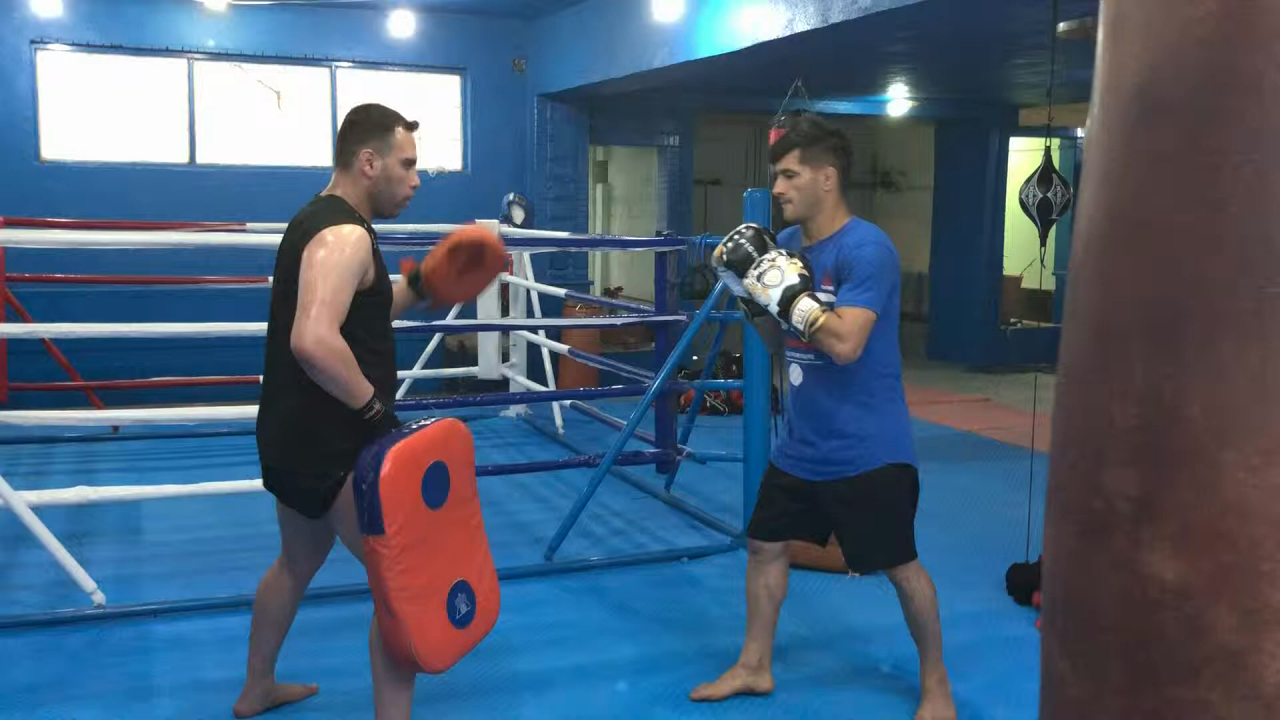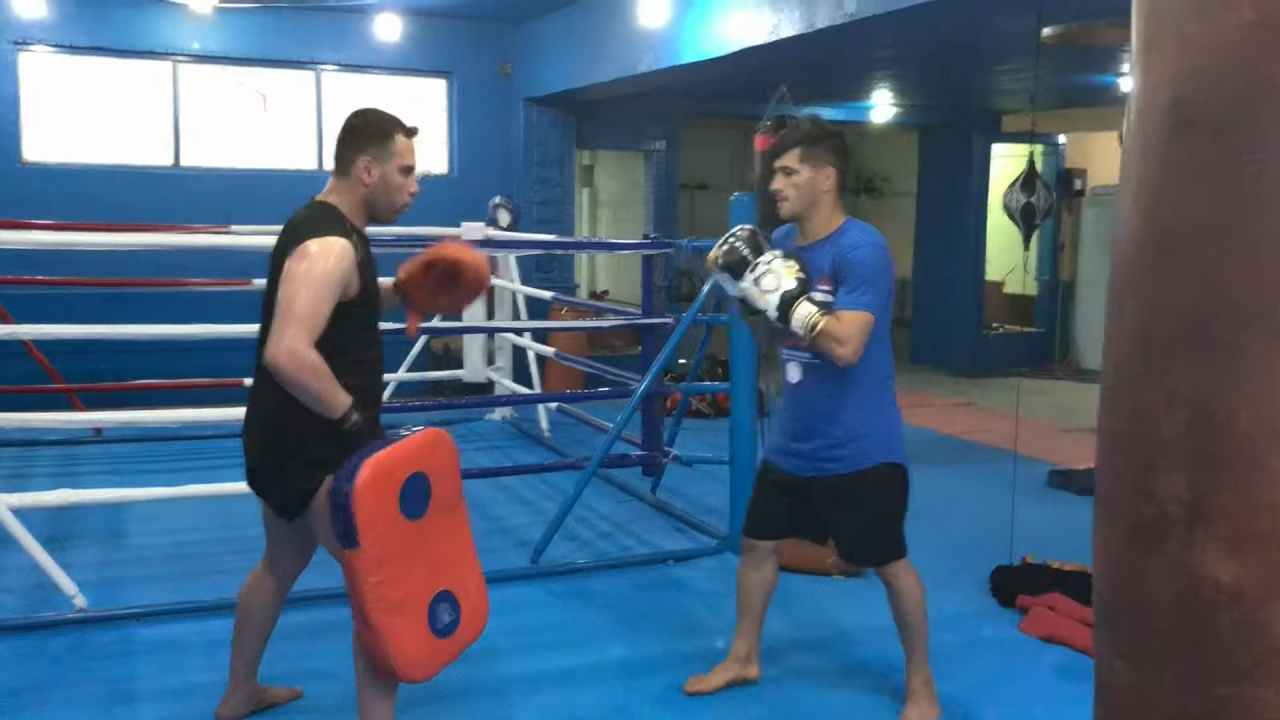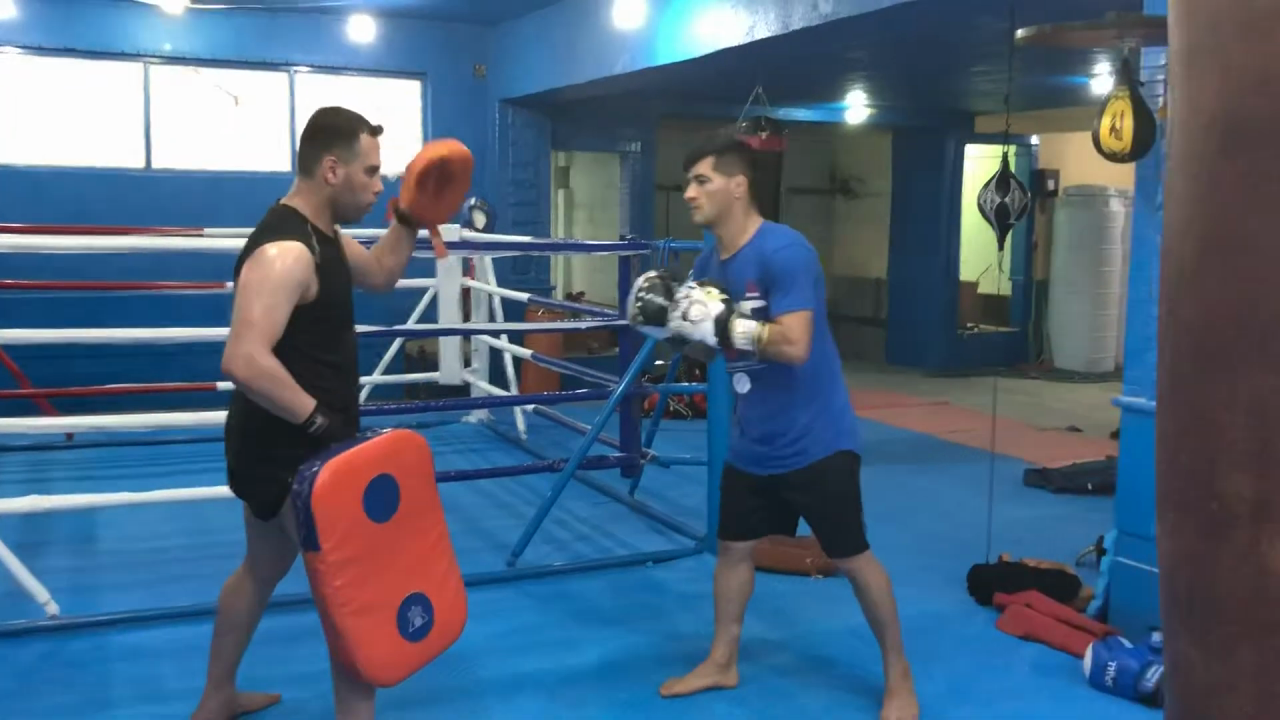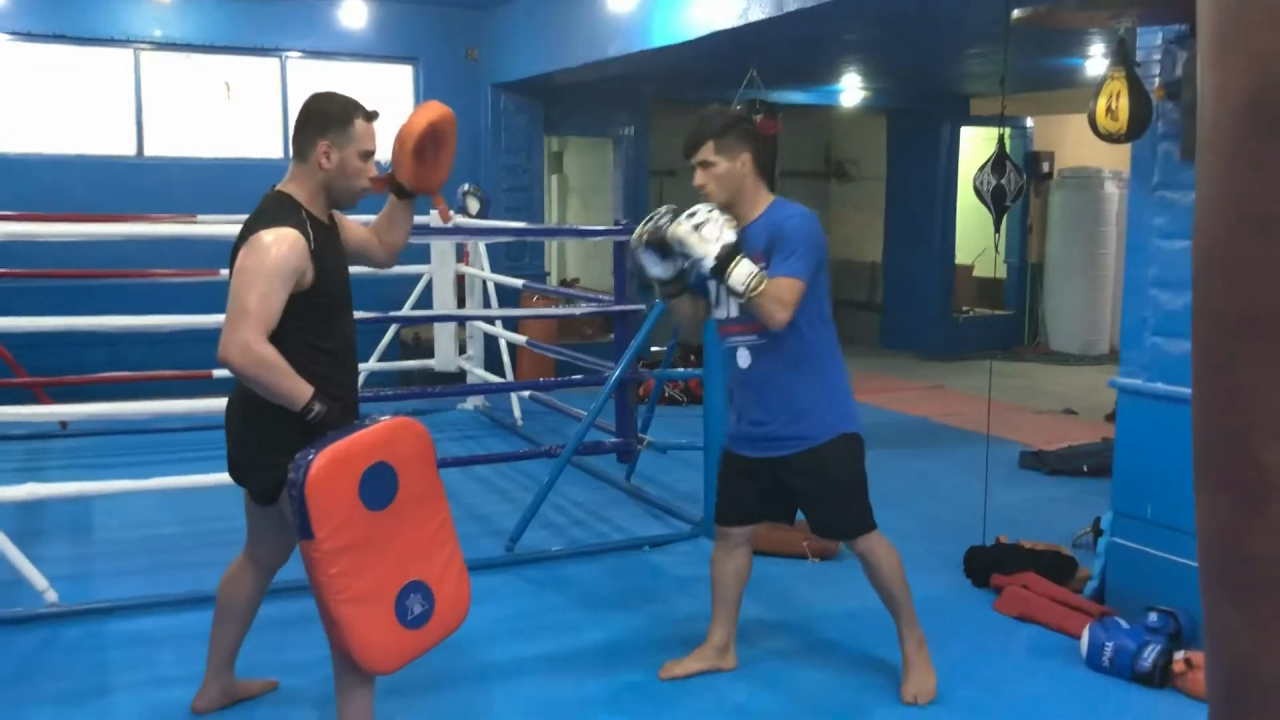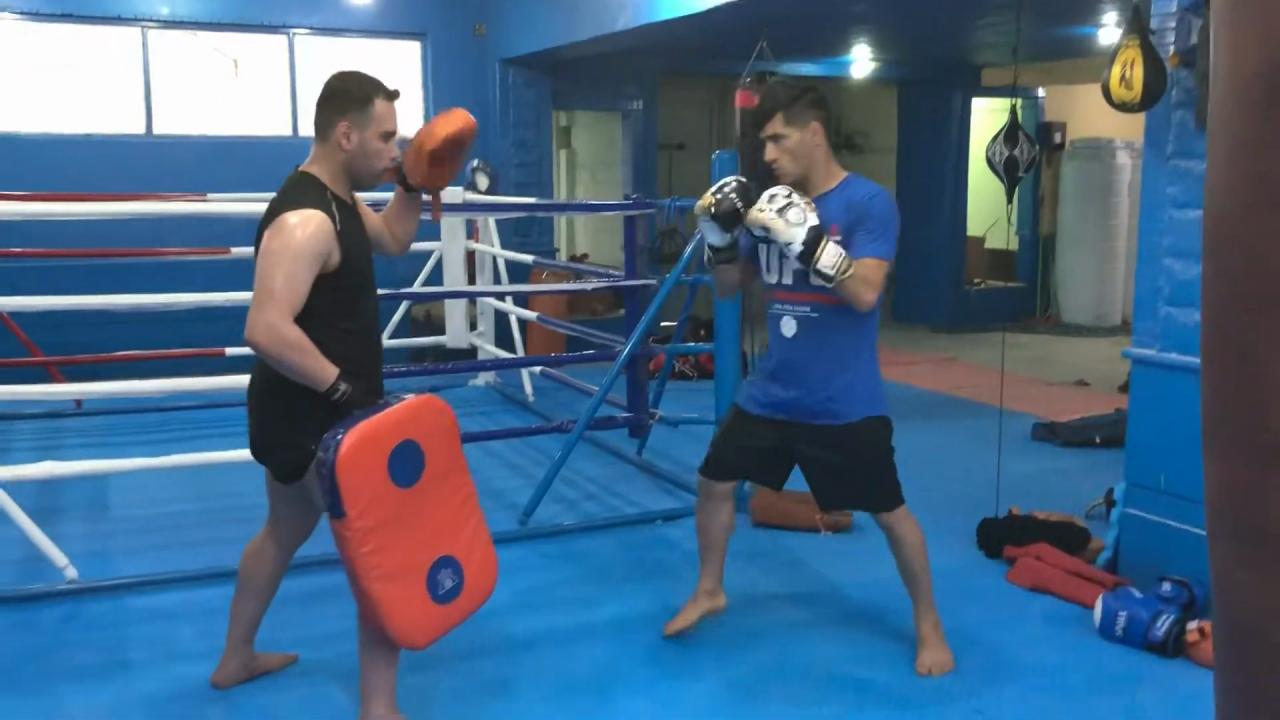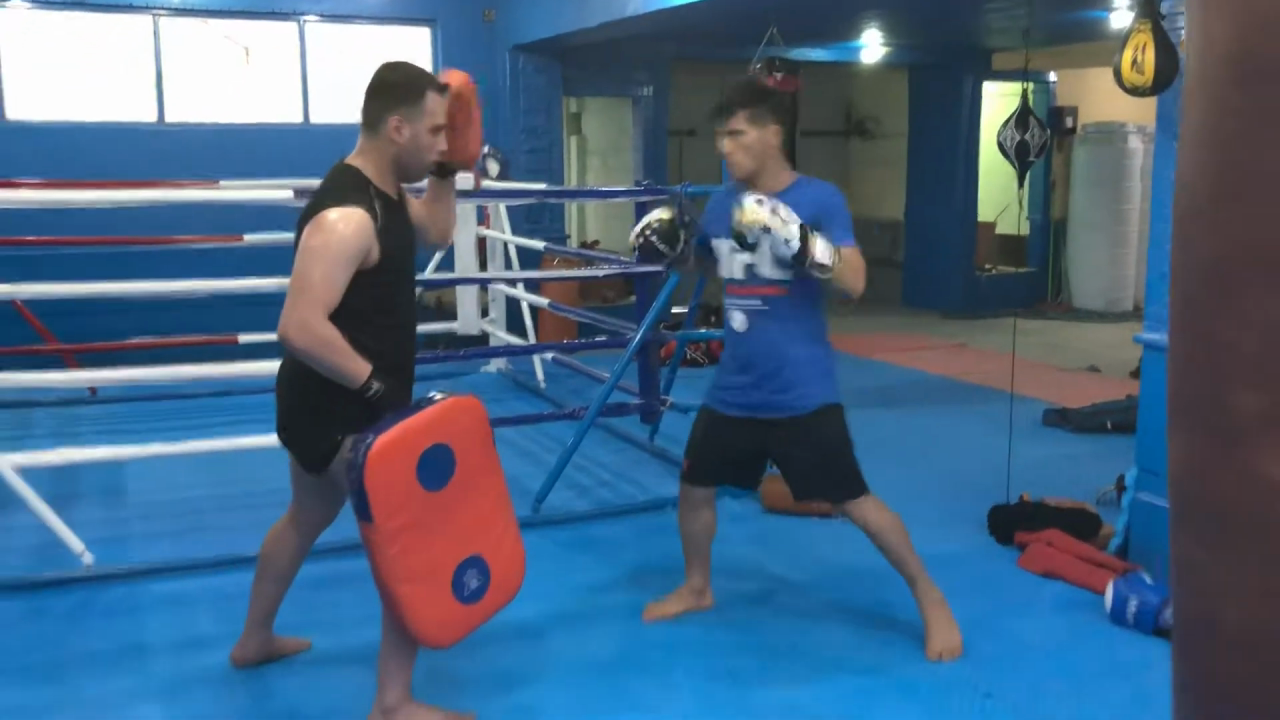
dt=0.3s
person 1, frame 1
left shoulder: (319, 222)
right shoulder: (346, 234)
right elbow: (314, 340)
left wrist: (421, 286)
right wrist: (377, 408)
left hip: (293, 434)
right hip: (330, 443)
left knee: (297, 561)
person 1, frame 2
left shoulder: (320, 226)
right shoulder: (331, 245)
right elbow: (288, 353)
left wrist: (403, 288)
right wrist: (355, 418)
left hip: (284, 439)
right hip: (312, 447)
left knee: (281, 564)
person 1, frame 3
left shoulder: (317, 234)
right shoulder: (285, 251)
left elbow: (380, 273)
right elbow: (244, 361)
left wrist: (410, 217)
right wrist: (320, 422)
left hip: (280, 447)
right hip: (292, 451)
left knee: (263, 569)
person 1, frame 4
left shoulder: (317, 219)
right shoulder: (280, 238)
left elbow: (382, 250)
right elbow: (240, 348)
left wrist: (406, 189)
right wrist: (318, 407)
left hip: (281, 433)
right hip: (291, 437)
left knee: (263, 554)
person 1, frame 5
left shoulder: (335, 199)
right shoulder: (306, 220)
left elbow: (393, 240)
right elbow: (266, 330)
left wrist: (416, 184)
right wrist: (345, 389)
left hip: (299, 412)
right hip: (316, 415)
left knee: (284, 531)
left ankle: (236, 658)
person 1, frame 6
left shoulder: (380, 190)
right shoulder: (347, 216)
left elbow: (435, 230)
right elbow: (299, 327)
left wrist: (446, 171)
right wrist: (375, 386)
left hip: (326, 402)
right hip: (345, 407)
left knee: (307, 516)
left ankle: (255, 637)
person 2, frame 1
left shoulder: (867, 248)
right shoulder: (787, 242)
left elbow: (845, 344)
left wrist: (785, 291)
right wrist: (748, 289)
left hip: (867, 449)
right hip: (801, 443)
left knee: (900, 565)
right knee: (764, 545)
right ankle: (753, 667)
person 2, frame 2
left shoulder: (863, 249)
right shoulder: (784, 239)
left elbow: (846, 346)
left wrist: (785, 296)
right wrist: (747, 287)
left hip: (860, 447)
right hip: (793, 440)
left knee: (890, 563)
right knee: (757, 542)
right ankle: (743, 656)
person 2, frame 3
left shoulder: (784, 250)
right shoulder: (708, 263)
left elbow: (794, 346)
left wrist: (719, 320)
right wrist: (676, 325)
left hip: (818, 439)
right hip: (755, 441)
left knee: (851, 557)
right knee: (734, 545)
right ankle: (722, 661)
person 2, frame 4
left shoulder: (794, 224)
right shoulder: (712, 231)
left elbow: (776, 311)
right elbow: (690, 319)
left wrist: (721, 253)
right wrist: (663, 270)
left hip: (817, 423)
right hip: (751, 425)
left knee: (859, 535)
right knee: (730, 531)
left ankle: (914, 648)
right ankle: (720, 644)
person 2, frame 5
left shoulder: (869, 202)
right shoulder: (773, 204)
left elbow: (866, 294)
right elbow: (730, 282)
left wrist: (806, 237)
right wrist: (718, 234)
left hip: (847, 401)
right hip: (772, 391)
left knee: (890, 512)
right knee: (714, 481)
left ankle: (928, 625)
right ankle: (709, 589)
person 2, frame 6
left shoulder: (820, 199)
right shoulder: (721, 203)
left elbow: (853, 281)
left wrist: (793, 236)
left hip: (800, 392)
right hip: (736, 389)
left knee: (855, 502)
right knee: (694, 488)
left ankle: (932, 604)
right ankle: (696, 588)
